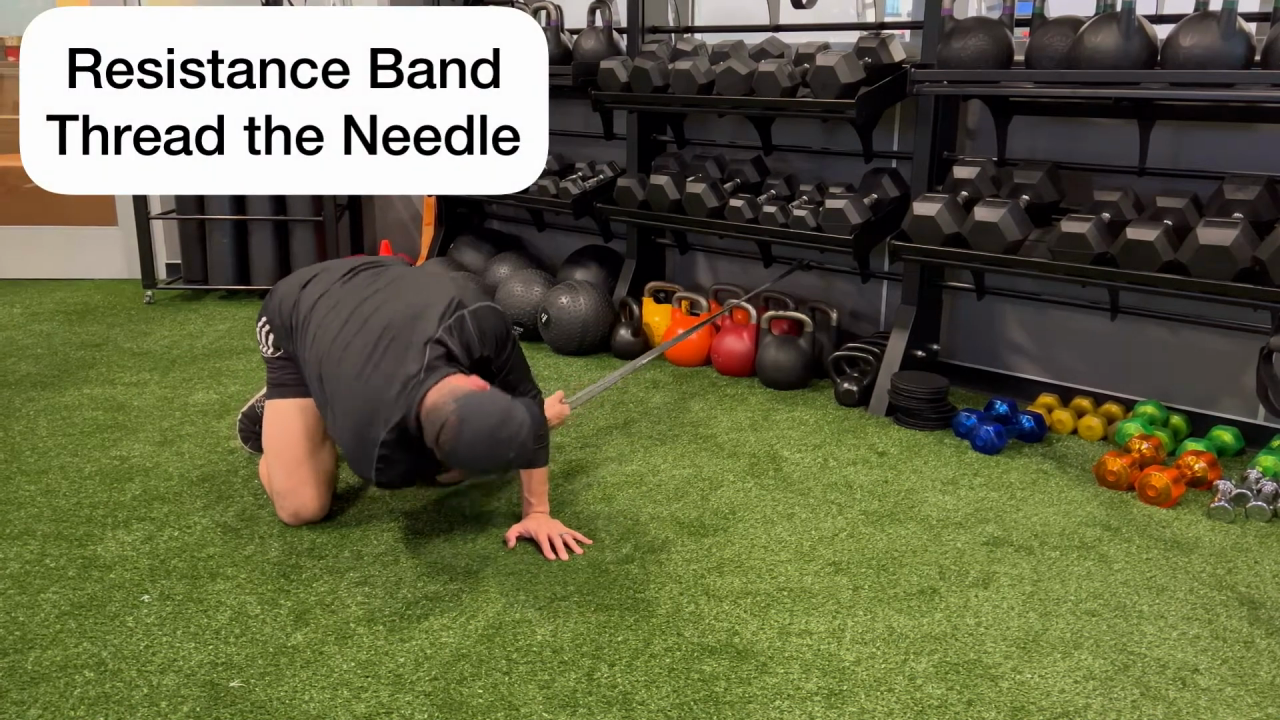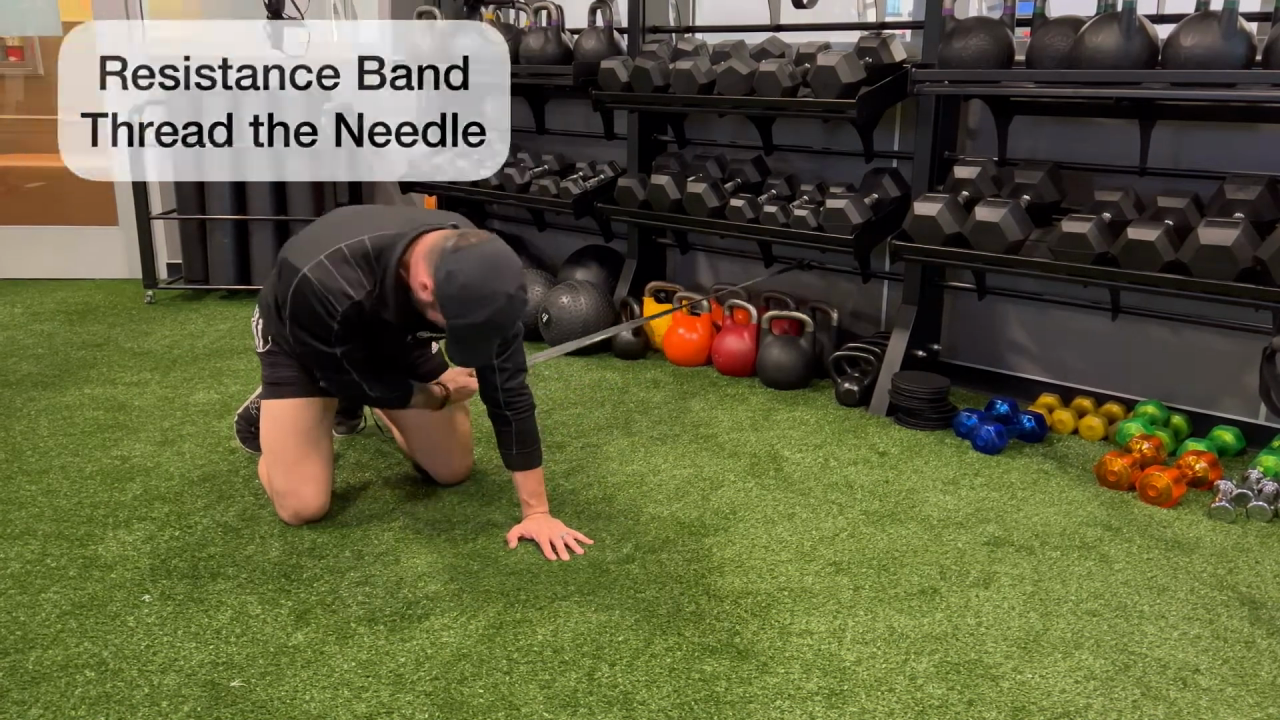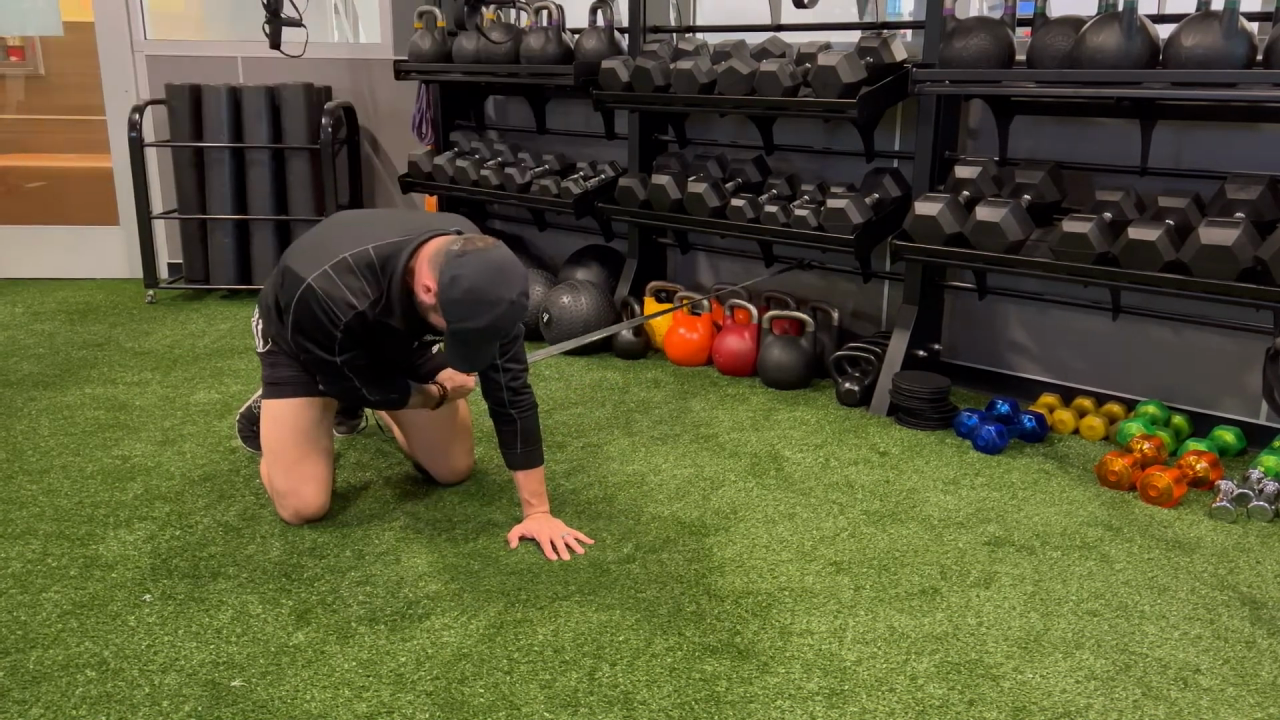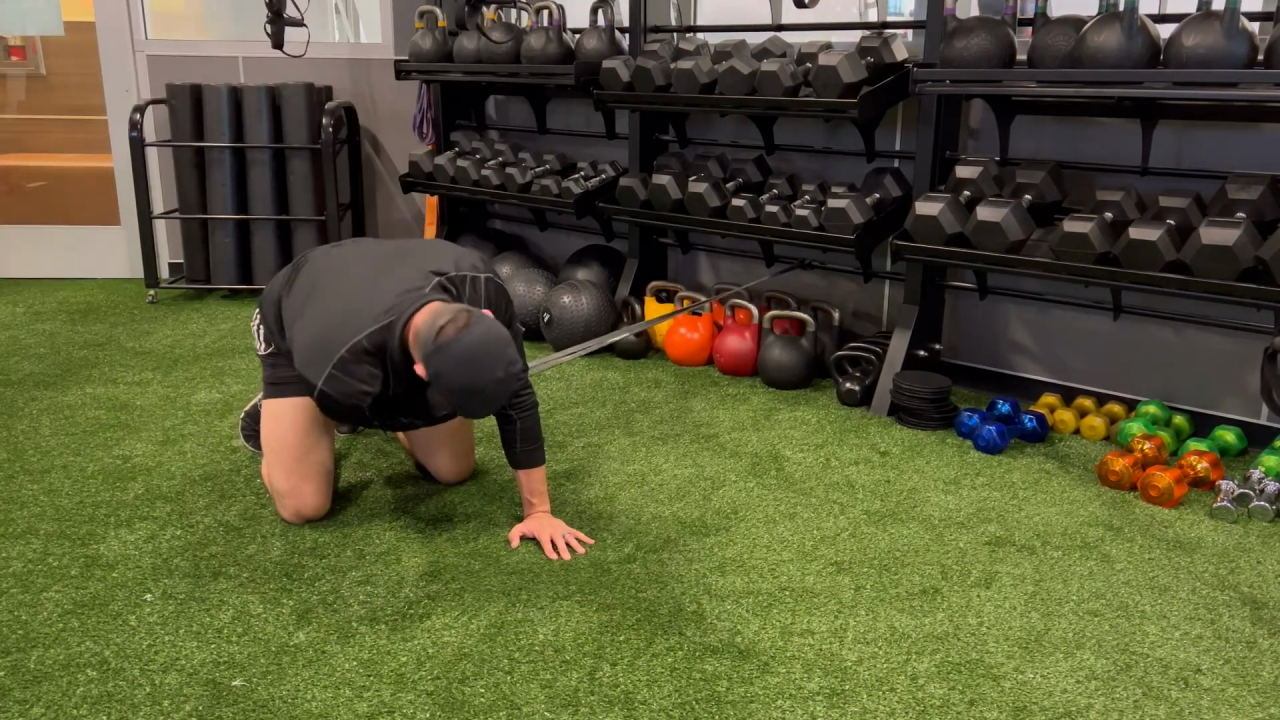
dt=0.7s
person 1, frame 1
left shoulder: (479, 319)
left elbow: (524, 402)
left wrist: (536, 511)
right wrist: (547, 418)
left knee: (455, 469)
right knee: (300, 509)
right ankle: (272, 411)
person 1, frame 2
left shoulder: (476, 264)
right shoulder: (328, 285)
left elbow: (507, 385)
right elbow: (362, 383)
left wrist: (536, 511)
right wrist: (443, 394)
left hip: (395, 333)
right hip: (300, 338)
left knee: (453, 471)
right knee: (302, 506)
left ankle: (349, 406)
right ankle: (269, 410)
person 1, frame 3
left shoulder: (479, 269)
right shoulder: (332, 292)
left elbow: (509, 384)
right elbow: (356, 385)
left wrist: (537, 511)
right wrist: (440, 393)
left hip: (398, 334)
right hip: (301, 341)
left knee: (455, 470)
right knee: (303, 506)
left ankle: (364, 408)
right ankle: (270, 410)
person 1, frame 4
left shoulder: (481, 288)
right shoulder: (338, 377)
left elbow: (516, 395)
right elbow: (408, 411)
left wrist: (539, 511)
right hip: (293, 336)
left knee: (455, 471)
right knee: (303, 507)
left ankle: (365, 407)
right ankle: (273, 410)
